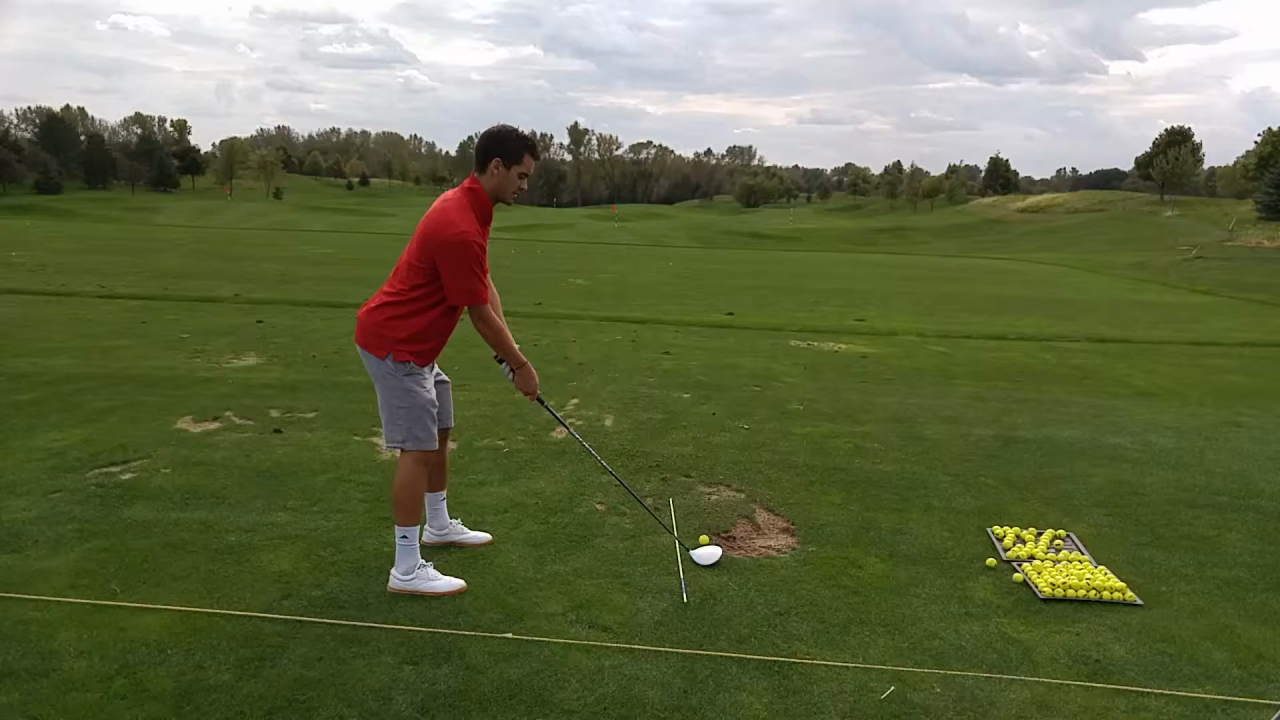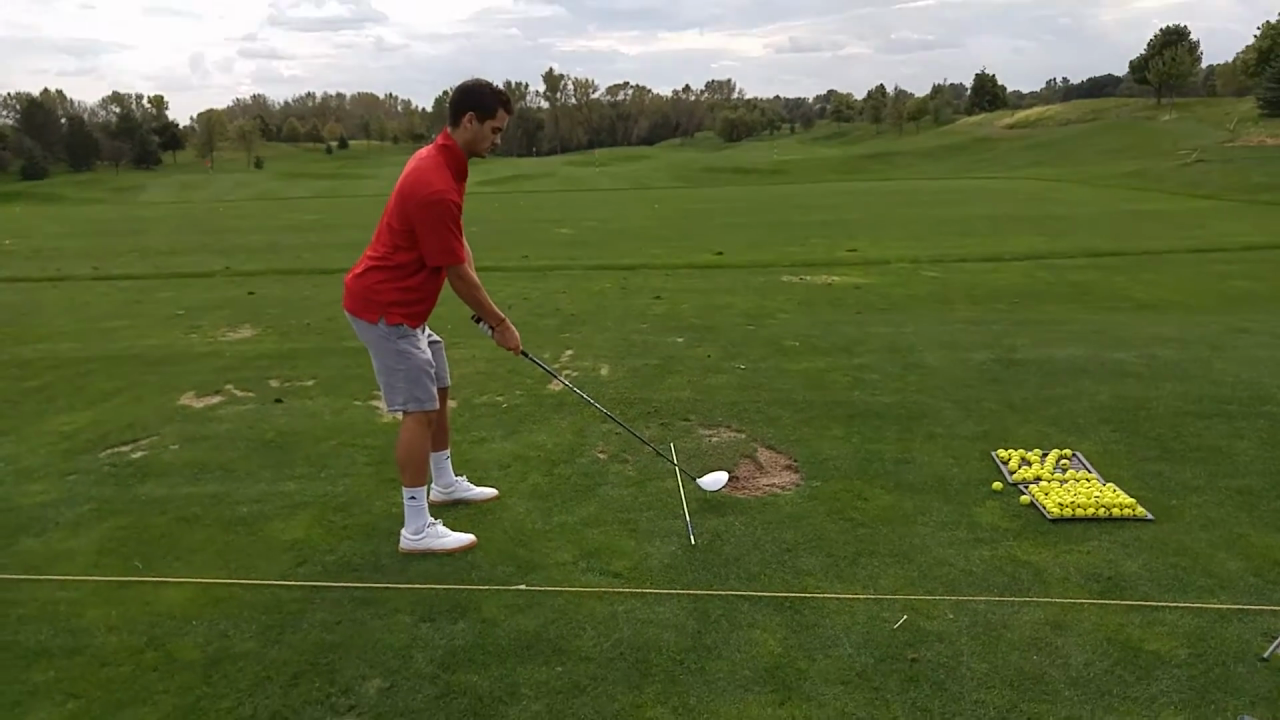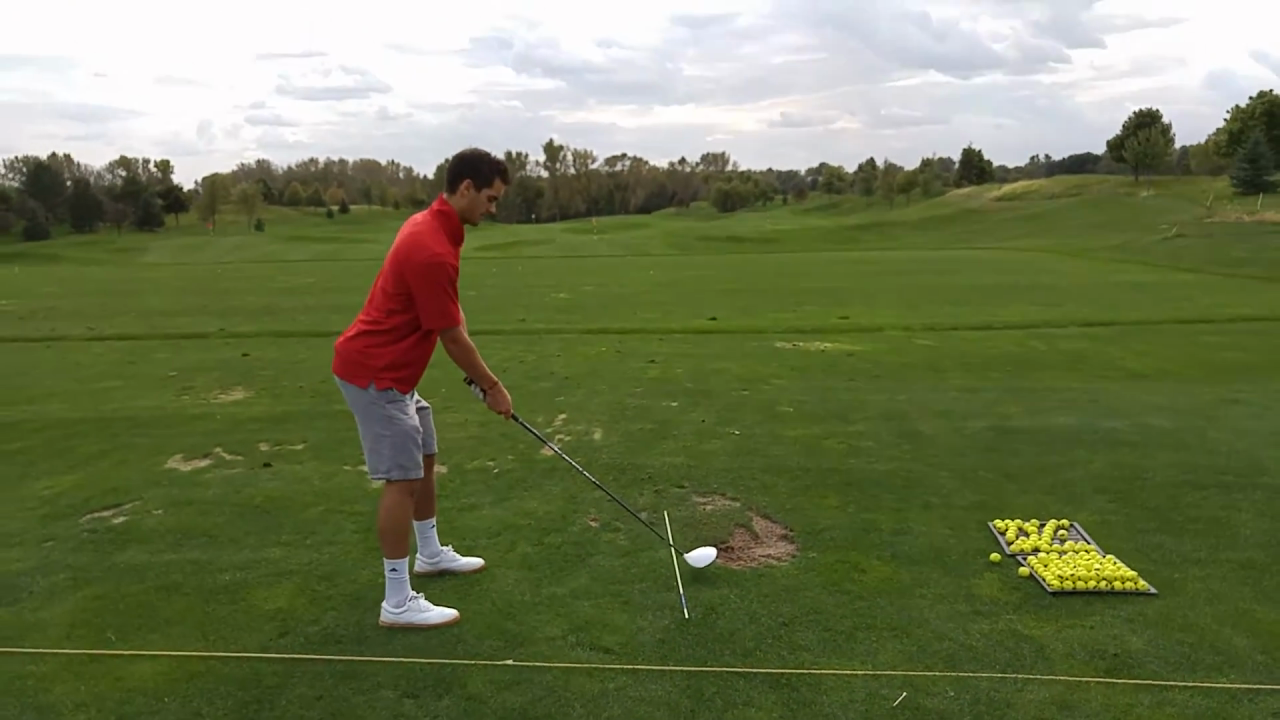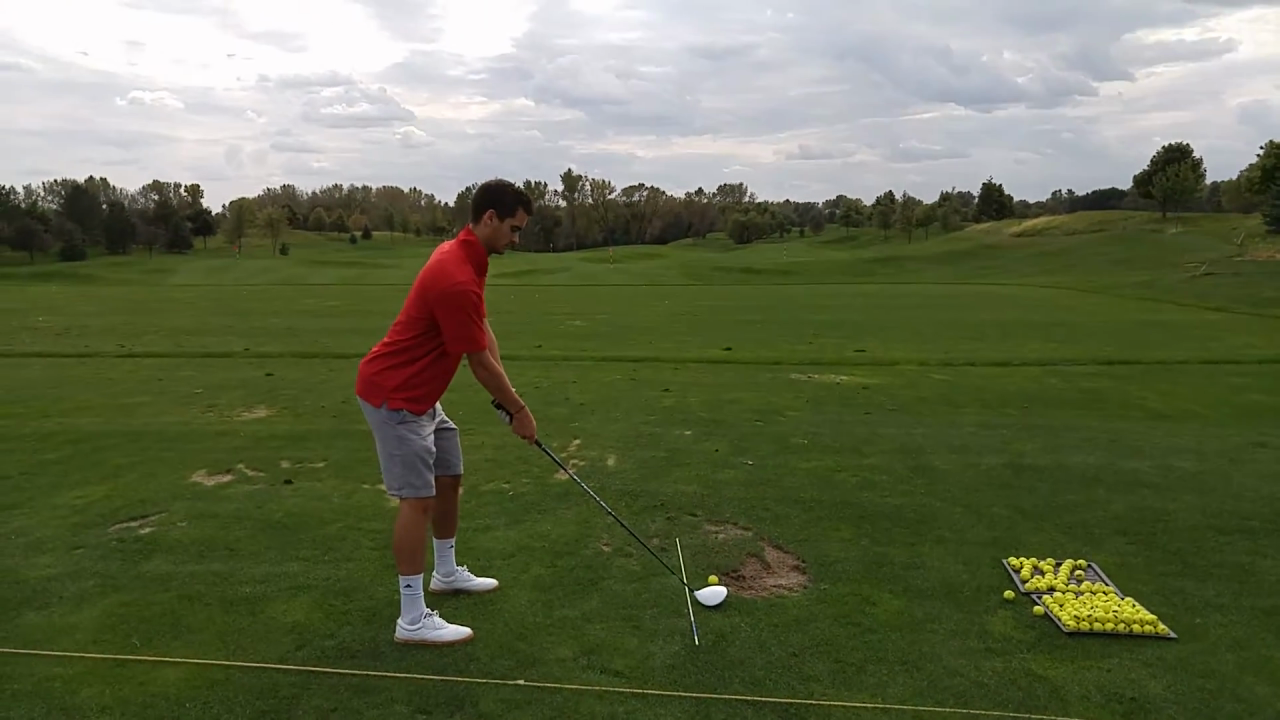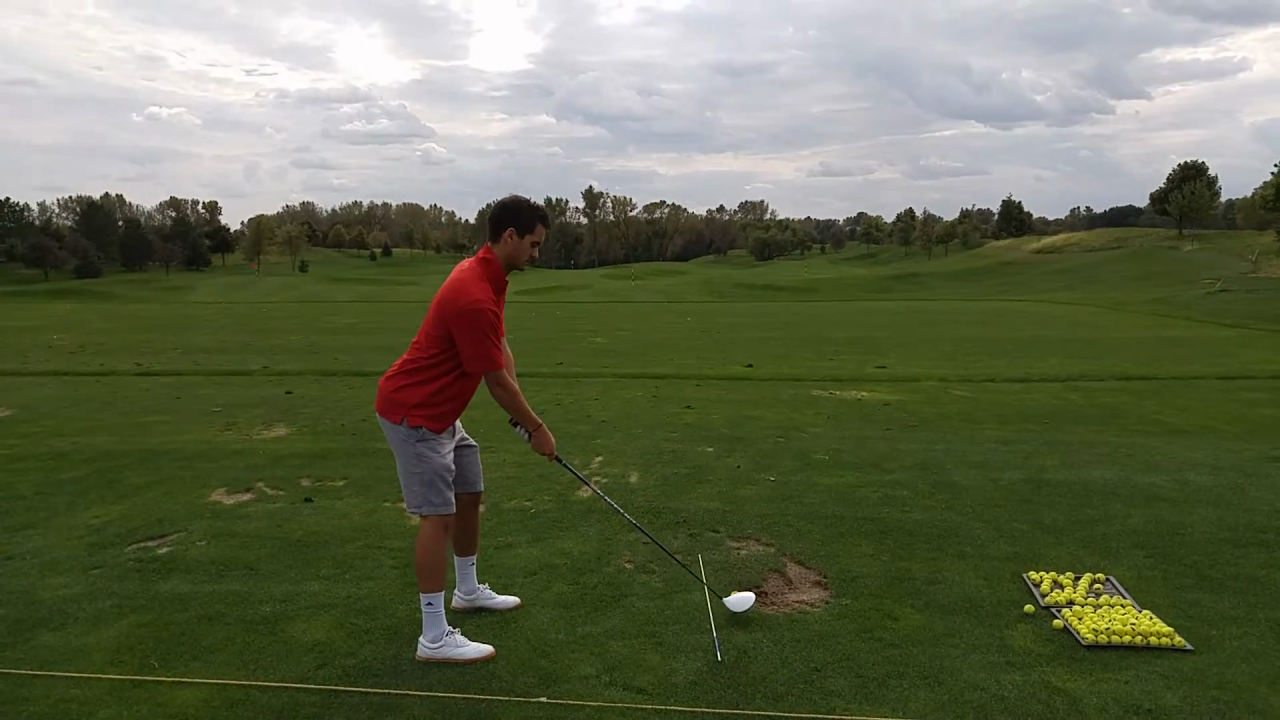
dt=1s
person 1, frame 1
left shoulder: (469, 204)
right shoulder: (459, 228)
left elbow: (485, 285)
right elbow: (480, 314)
left wrist: (509, 349)
right wrist: (521, 366)
left hip: (411, 339)
right hip: (393, 343)
left knee: (438, 434)
right knee: (416, 448)
left ankle: (439, 526)
right ankle: (407, 570)
person 1, frame 2
left shoulder: (439, 158)
right shoulder: (435, 188)
left elbow: (458, 245)
right elbow: (456, 273)
left wrist: (485, 308)
right wrist: (500, 323)
left hip: (399, 301)
right hip: (385, 308)
left knee: (437, 393)
right knee: (418, 410)
left ankle: (445, 483)
right ankle: (417, 529)
person 1, frame 3
left shoulder: (432, 224)
right shoulder: (433, 250)
left elbow: (452, 312)
right elbow: (452, 337)
left wrist: (478, 373)
right wrist: (493, 386)
left hip: (389, 368)
right hip: (374, 373)
left knee: (424, 460)
right knee: (402, 479)
left ankle: (431, 553)
right ankle: (397, 602)
person 1, frame 4
left shoulder: (465, 255)
right shoulder: (456, 279)
left elbow: (483, 330)
right elbow: (479, 362)
left wrist: (506, 392)
right wrist: (518, 410)
left hip: (419, 392)
right hip: (394, 396)
left knee: (448, 479)
right knee: (416, 498)
left ankle: (447, 572)
right ankle: (413, 619)
person 1, frame 5
left shoulder: (486, 274)
right shoulder: (474, 297)
left elbow: (501, 348)
right elbow: (497, 380)
left wrist: (522, 411)
right wrist: (536, 428)
left hip: (438, 409)
right hip: (413, 412)
left knee: (468, 496)
right knee: (437, 515)
left ankle: (468, 590)
right ankle: (434, 637)
